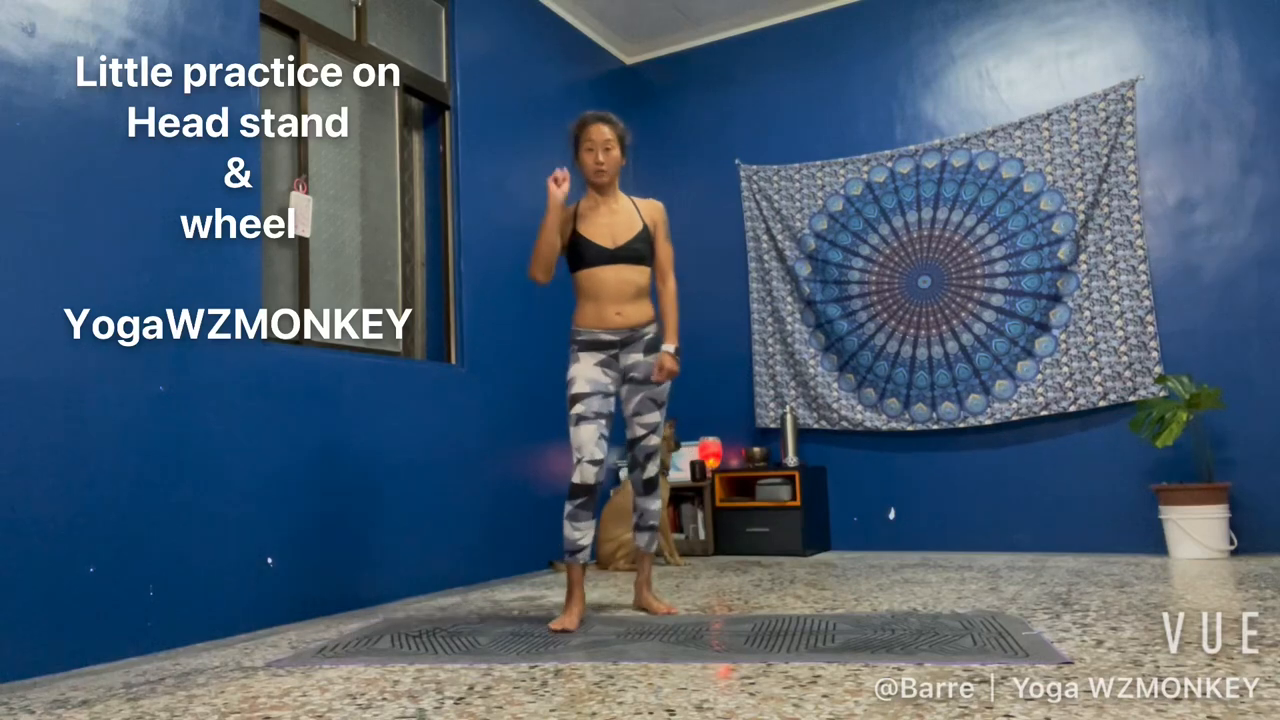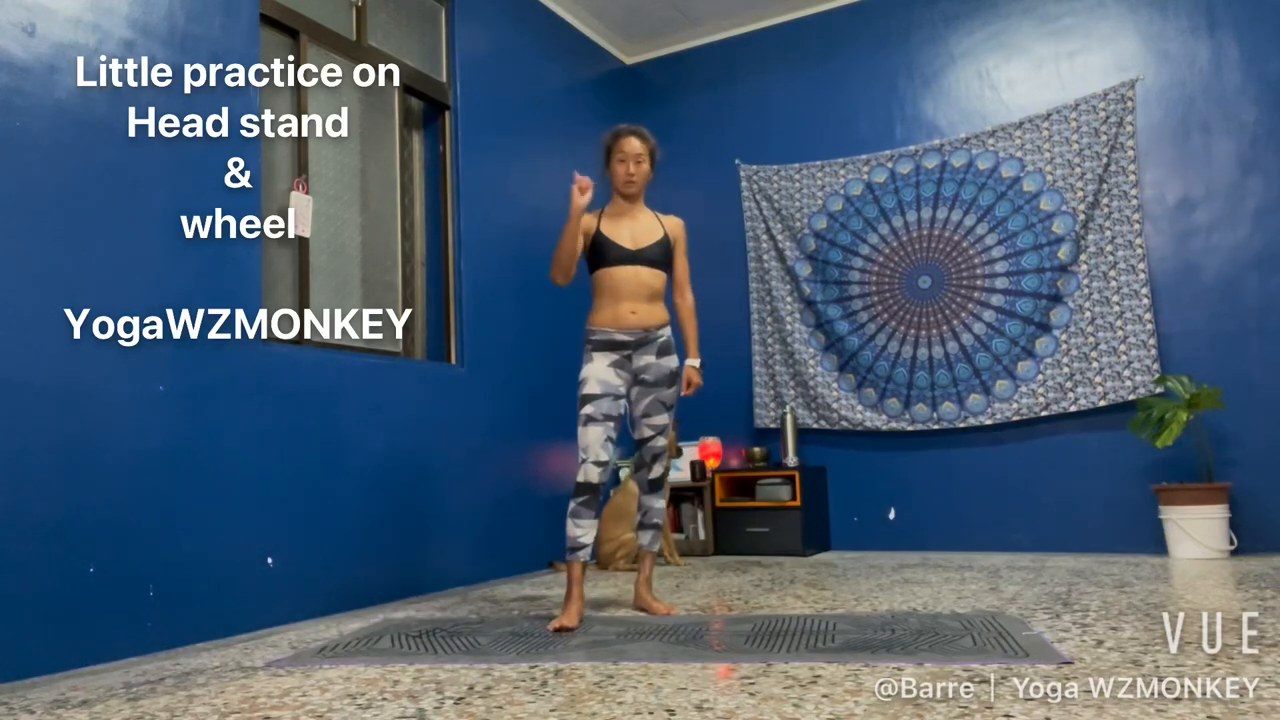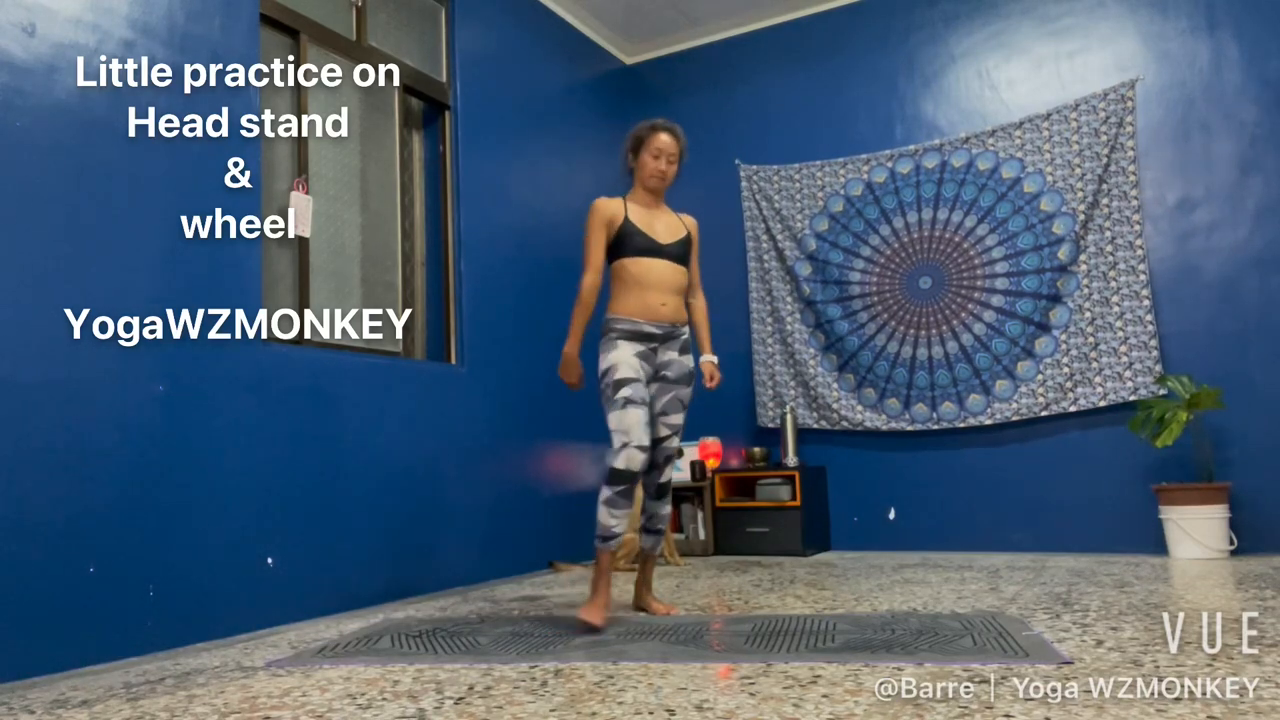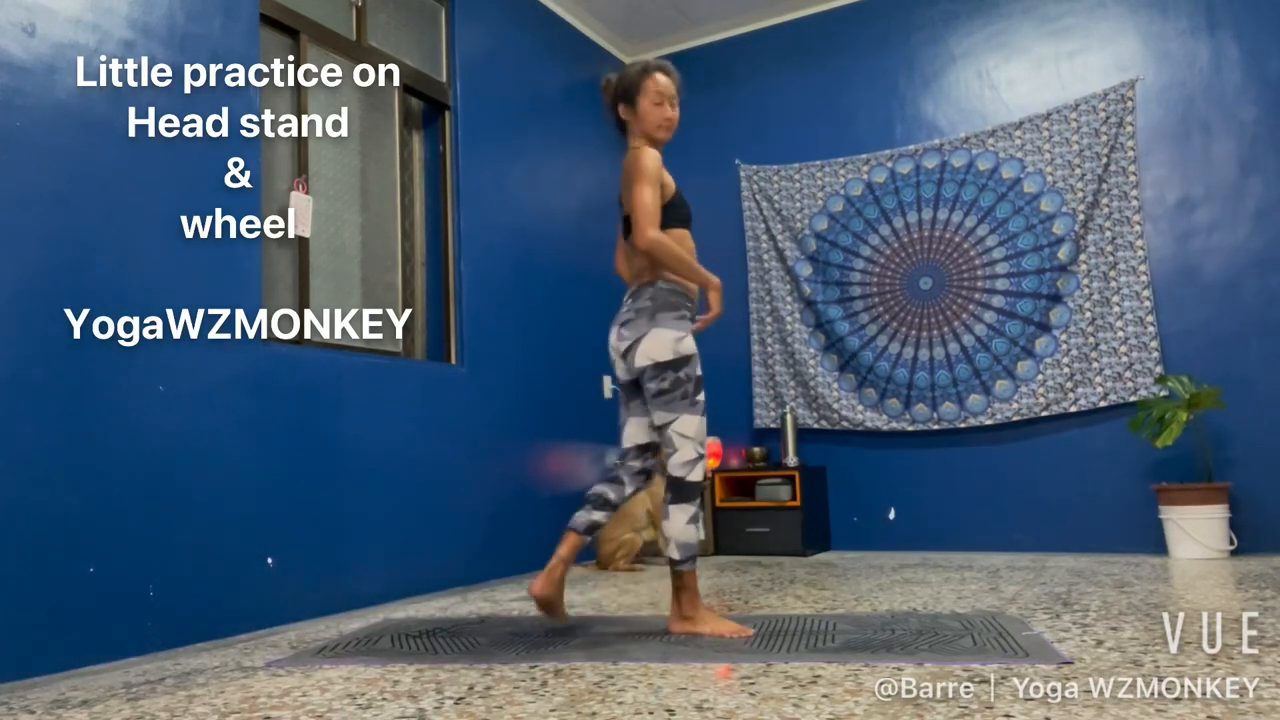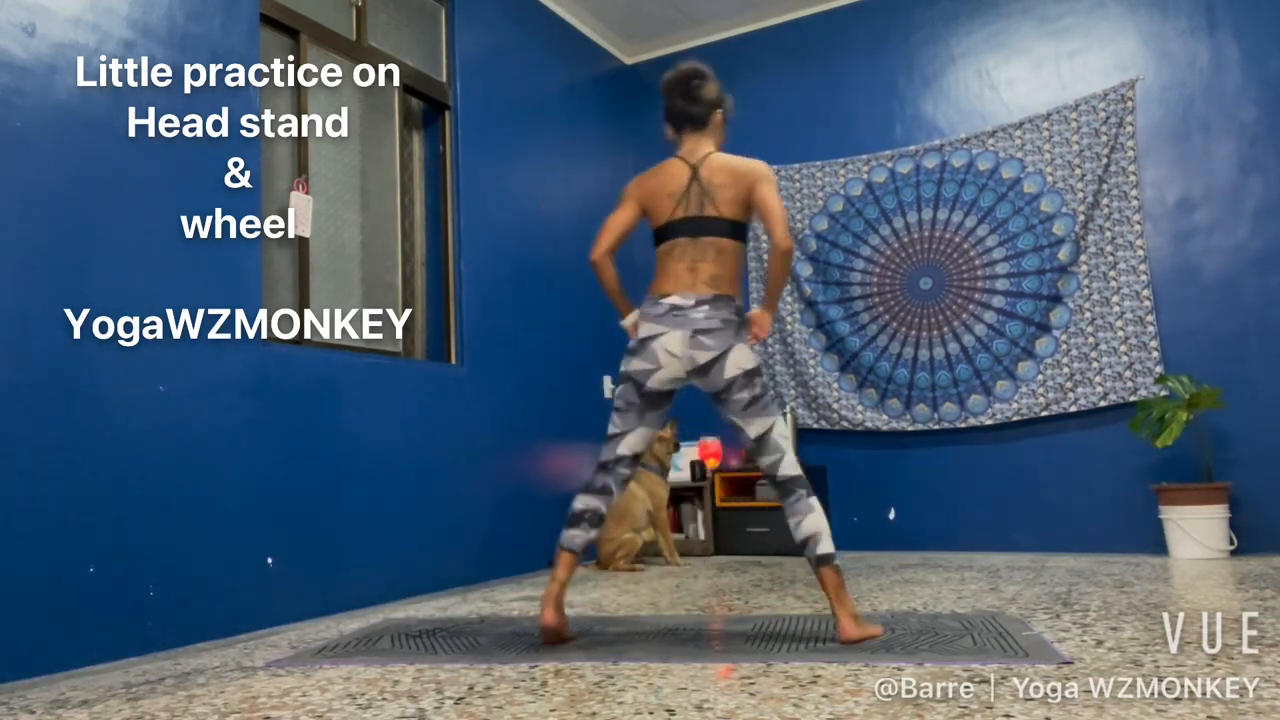
dt=1s
person 1, frame 1
left shoulder: (651, 212)
right shoulder: (565, 218)
left elbow: (667, 282)
right elbow: (539, 277)
left wrist: (669, 345)
right wrist: (552, 213)
left hip: (644, 346)
right hip: (590, 349)
left knee: (646, 466)
right knee: (586, 468)
left ankle: (643, 586)
right ankle: (575, 598)
person 1, frame 2
left shoulder: (672, 226)
right shoulder: (589, 222)
left elbow: (684, 295)
right elbow: (561, 276)
left wrist: (693, 357)
right wrist: (574, 215)
left hip: (658, 349)
right hip: (603, 350)
left knee: (653, 468)
right knee: (592, 467)
left ankle: (644, 587)
right ankle: (575, 597)
person 1, frame 3
left shoulder: (687, 224)
right shoulder: (608, 210)
left elbow: (696, 296)
right elbow: (590, 279)
left wrist: (708, 354)
right wrist: (571, 348)
left hip: (677, 345)
right hip: (625, 339)
left knee: (662, 468)
right knee: (629, 455)
left ankle: (644, 586)
right ankle: (600, 585)
person 1, frame 4
left shoulder: (639, 166)
right shoulder: (645, 160)
right elbow: (650, 238)
right wrist: (709, 280)
left hip: (631, 321)
right hip: (658, 320)
left knee: (633, 465)
right knee: (686, 463)
left ankle: (554, 574)
right ankle: (687, 608)
person 1, frame 5
left shoulder: (647, 182)
right shoulder: (752, 173)
left elbow: (600, 254)
right elbow: (783, 242)
left wrist: (629, 314)
right wrist: (768, 310)
left hip: (660, 331)
right hip: (723, 333)
left knee: (613, 468)
right knee: (786, 473)
left ankle: (552, 600)
right ankle: (845, 615)
